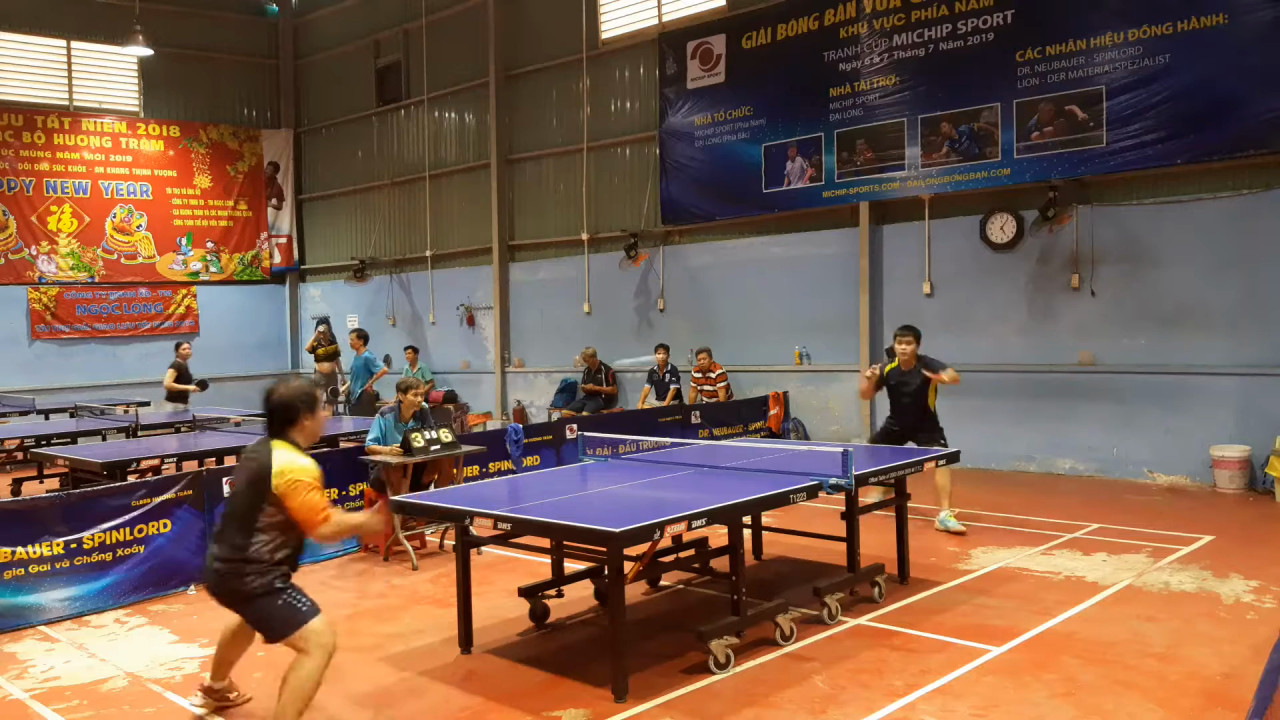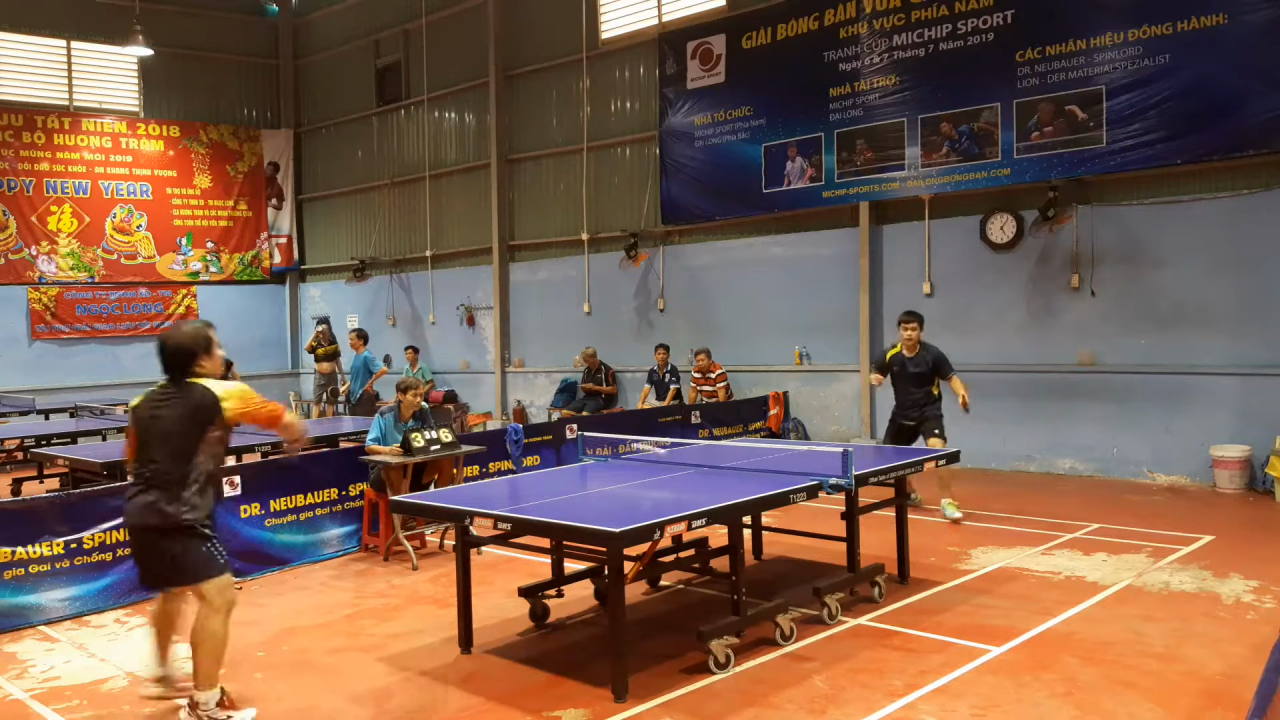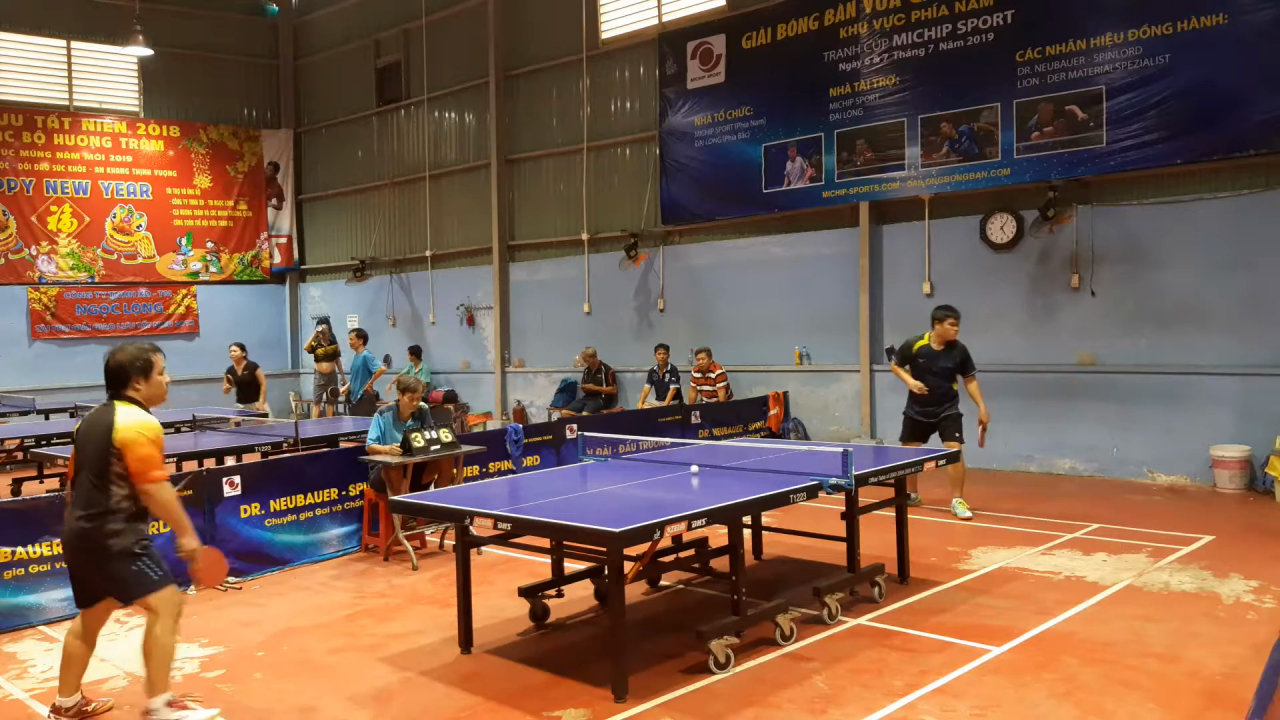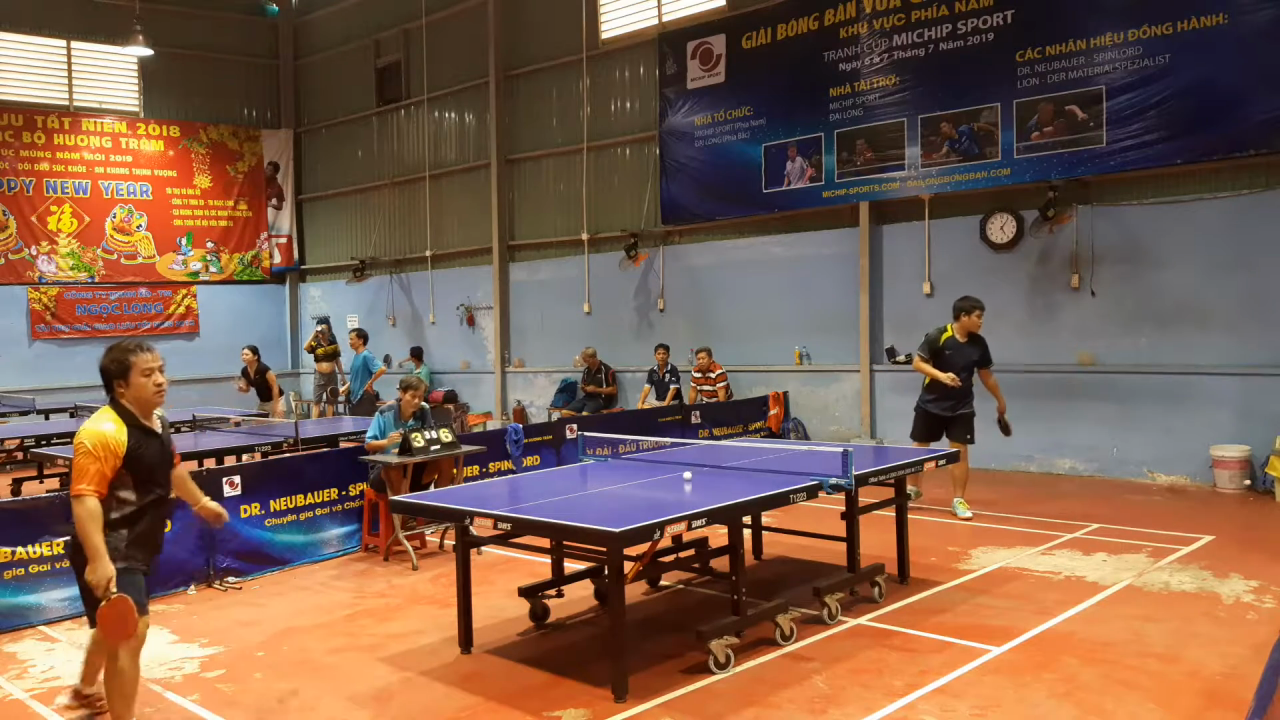
dt=0.4s
person 1, frame 1
left shoulder: (259, 452)
right shoulder: (295, 466)
right elbow: (324, 528)
right wrist: (365, 521)
left hip: (224, 566)
right hip: (254, 576)
left knee: (251, 619)
right knee: (320, 643)
left ankle: (213, 689)
person 1, frame 2
left shoulder: (145, 403)
right shoulder: (221, 394)
right elbow: (283, 420)
right wrist: (297, 431)
left hip: (141, 513)
right hip: (179, 518)
left knee: (172, 591)
right knee: (219, 598)
left ankle: (163, 676)
person 1, frame 3
left shoulder: (95, 419)
right shoulder: (138, 423)
right elbow: (153, 486)
left wrist: (72, 524)
right wrist: (186, 533)
left hip: (80, 533)
right hip: (112, 536)
left knee: (91, 615)
right knee: (166, 605)
person 1, frame 4
left shoulder: (154, 420)
right shoulder: (103, 431)
left elbow: (170, 469)
right elbow: (84, 497)
left wrist: (201, 503)
right wrist: (99, 558)
left hip: (138, 544)
right hip: (112, 550)
right knee: (133, 631)
person 2, frame 1
left shoulder: (929, 365)
right shoulder: (888, 369)
left elbow: (954, 376)
right elbow: (866, 396)
left wrist: (944, 378)
right wrist: (869, 380)
left hip: (926, 425)
right hip: (896, 424)
left ankle: (945, 515)
right ankle: (887, 489)
person 2, frame 2
left shoulder: (933, 354)
right shoulder: (889, 355)
left elbow: (951, 378)
right elbow: (875, 376)
left wrist: (962, 393)
right wrist: (874, 379)
left hip: (929, 413)
right hip: (902, 414)
left knee: (937, 450)
left ankle: (947, 502)
right ankle: (910, 494)
person 2, frame 3
left shoulder: (959, 350)
right shoulder: (914, 345)
left elbow: (970, 380)
right elbow: (896, 365)
left wrist: (982, 407)
right wrist: (910, 381)
left hip: (947, 410)
right hip: (917, 410)
left knee: (955, 451)
left ankle: (958, 500)
right ankle: (912, 494)
person 2, frame 4
left shoulder: (979, 343)
right shoulder: (937, 337)
left elbow: (985, 373)
right elbow: (917, 362)
left wrist: (1000, 400)
right wrist: (941, 375)
left hip: (962, 407)
right hip: (931, 404)
left knee: (960, 452)
right knee: (919, 449)
left ankle: (959, 501)
right ankle: (913, 488)
